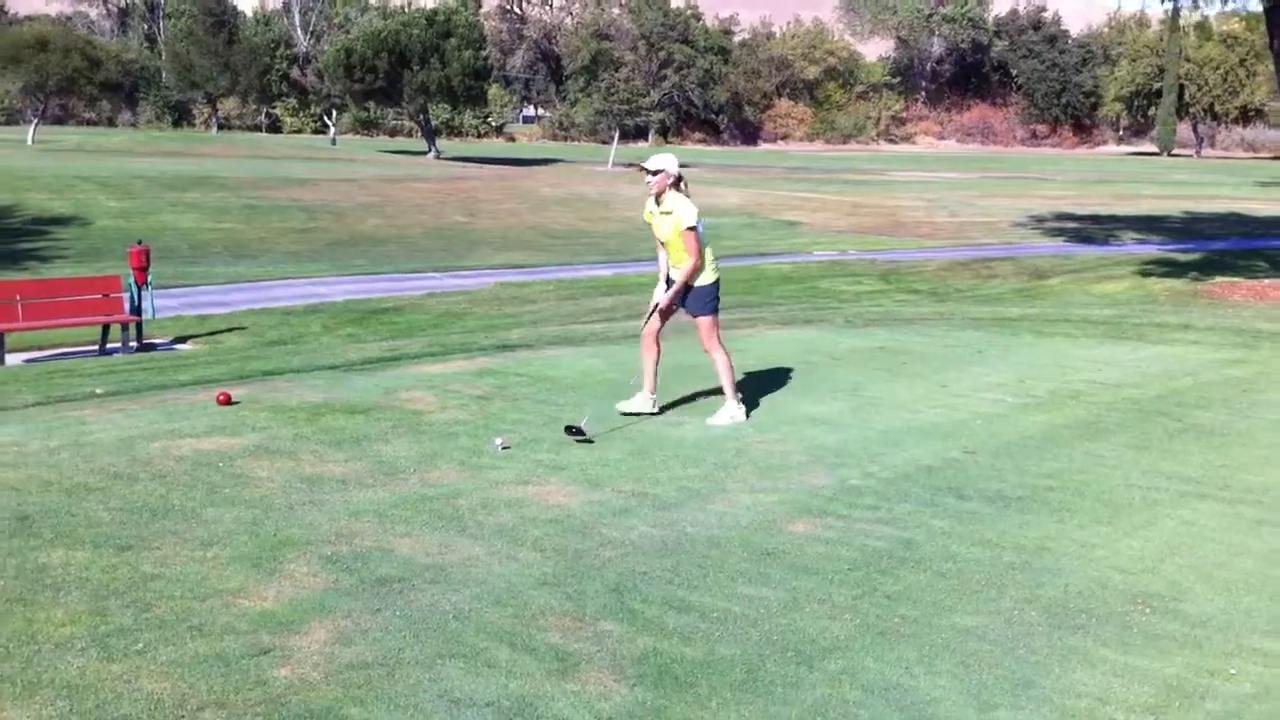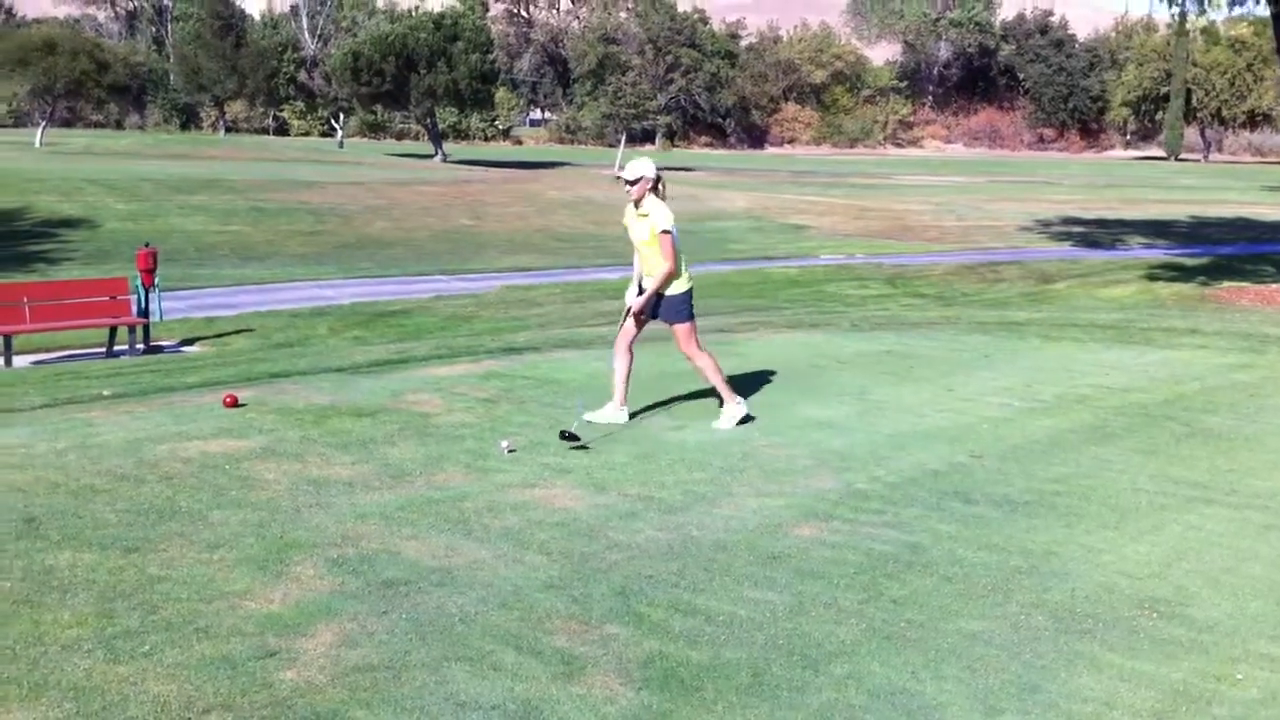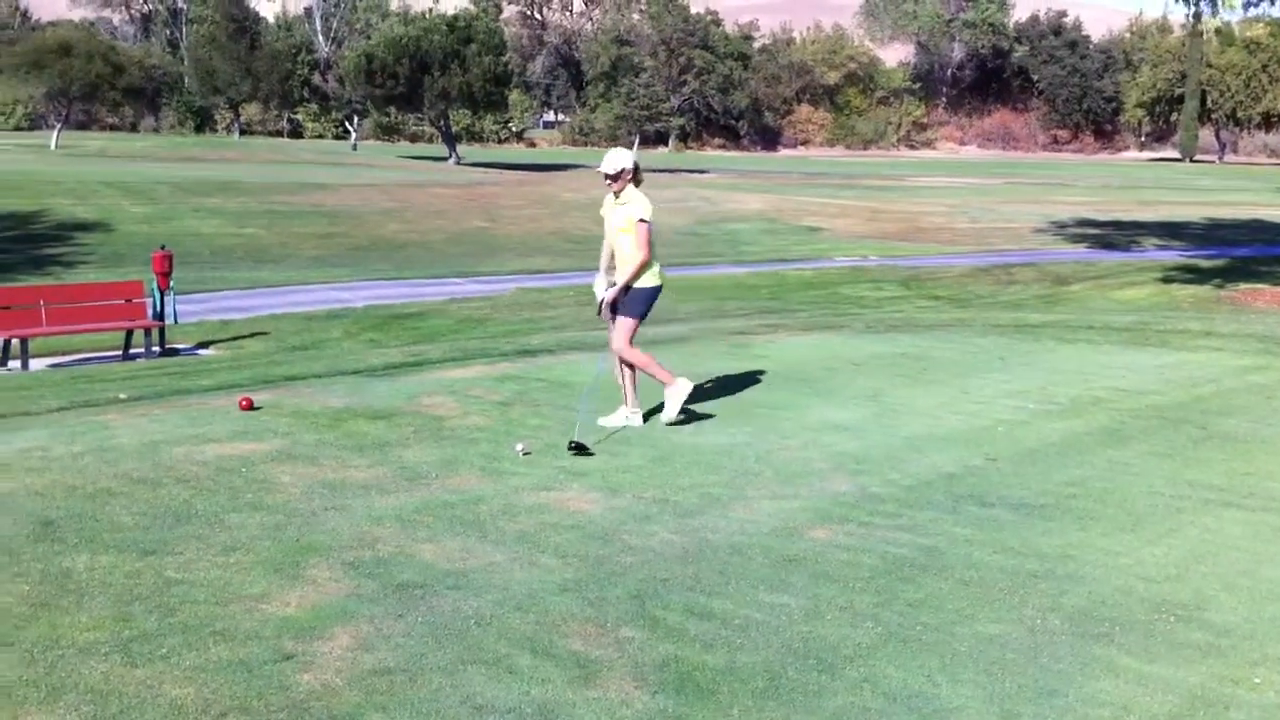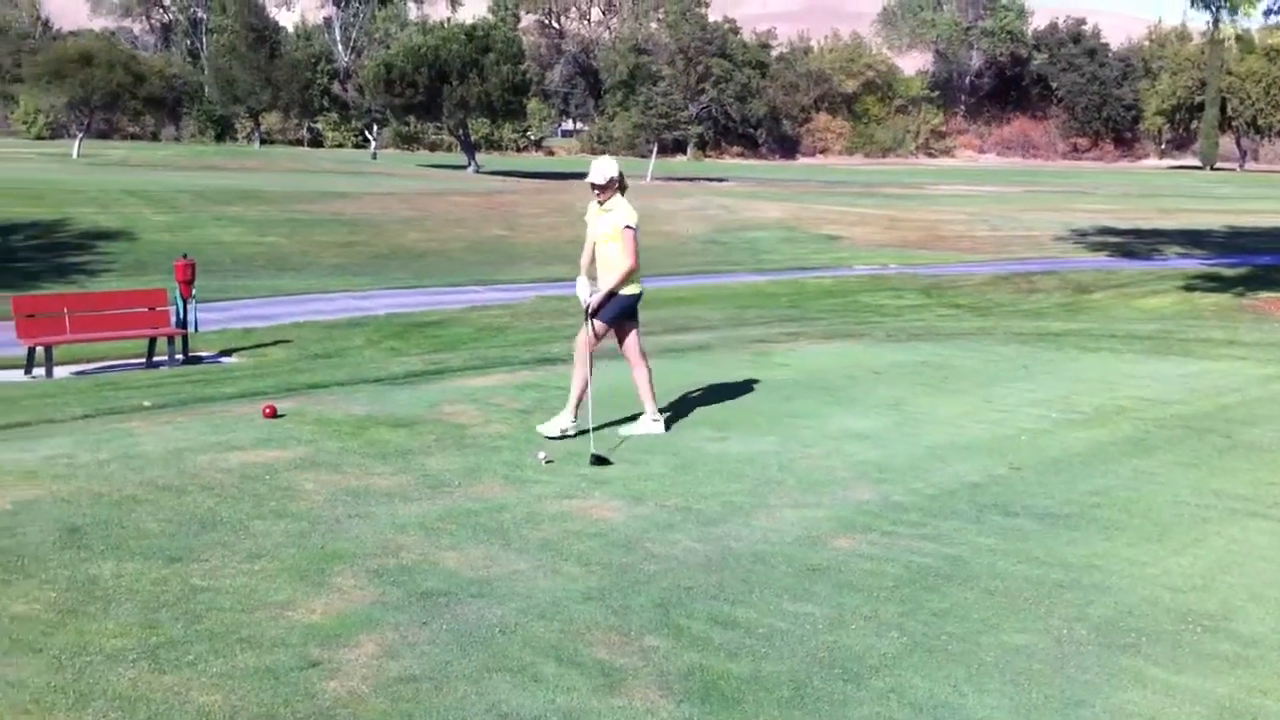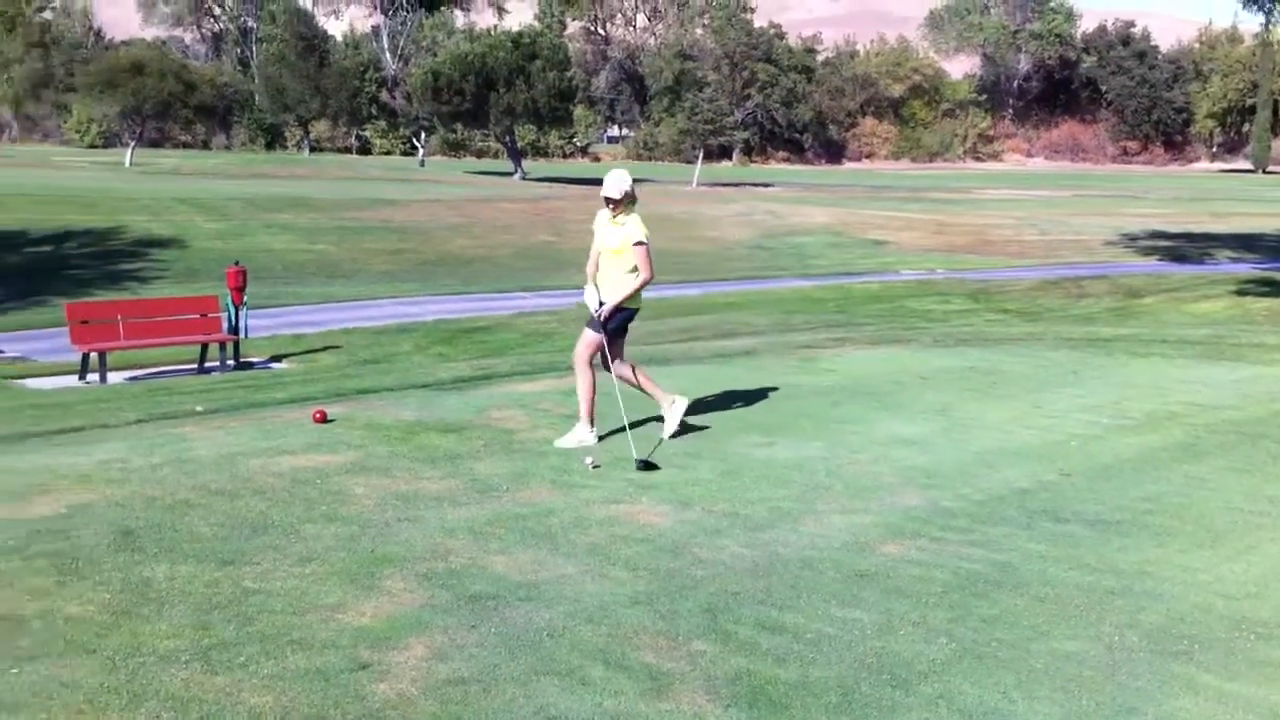
dt=0.2s
person 1, frame 1
left shoulder: (683, 210)
right shoulder: (651, 207)
left elbow: (694, 260)
left wrist: (672, 294)
right wrist: (662, 282)
left hip: (700, 280)
right hip: (676, 278)
left knee: (710, 343)
right knee: (649, 330)
left ankle: (734, 406)
right ankle: (647, 396)
person 1, frame 2
left shoulder: (660, 215)
right shoulder: (631, 211)
left elbow: (670, 266)
left wrist: (644, 297)
right wrist: (634, 286)
left hip: (674, 290)
right hip: (649, 288)
left knee: (690, 349)
right knee: (622, 339)
left ankle: (733, 403)
right ankle: (618, 406)
person 1, frame 3
left shoulder: (638, 204)
right shoulder: (610, 202)
left elbow: (644, 255)
left wrist: (618, 288)
right wrist: (602, 276)
left hip: (642, 284)
right hip: (625, 283)
left knee: (620, 345)
right knee: (620, 344)
left ankle: (674, 384)
right ankle: (631, 409)
person 1, frame 4
left shoulder: (623, 213)
right shoulder: (594, 208)
left elbow: (631, 262)
right elbow: (589, 248)
left wrist: (602, 294)
right wrist: (582, 279)
left hip: (620, 292)
right hip: (614, 291)
left knee: (582, 348)
right knee: (633, 353)
left ankle: (568, 418)
right ankle: (653, 417)
person 1, frame 5
left shoulder: (634, 227)
right shoulder: (602, 217)
left elbow: (646, 275)
right elbow: (593, 258)
left wrist: (613, 303)
right wrist: (590, 286)
left hip: (621, 303)
right hip: (604, 300)
left knee: (581, 357)
right knee: (615, 363)
left ankle: (585, 428)
right ankle: (670, 402)
